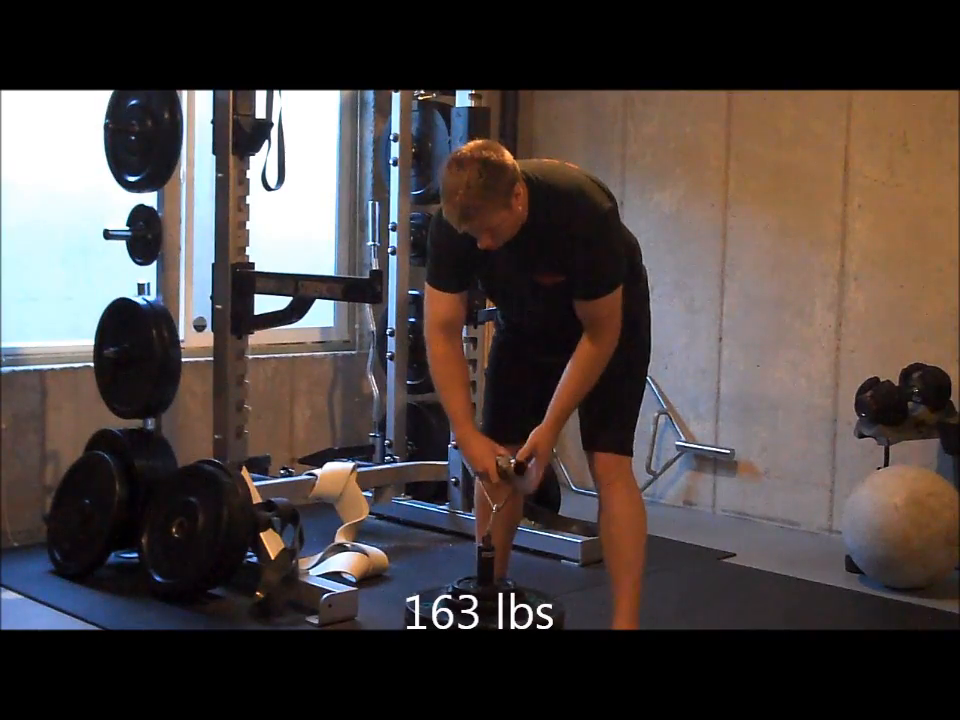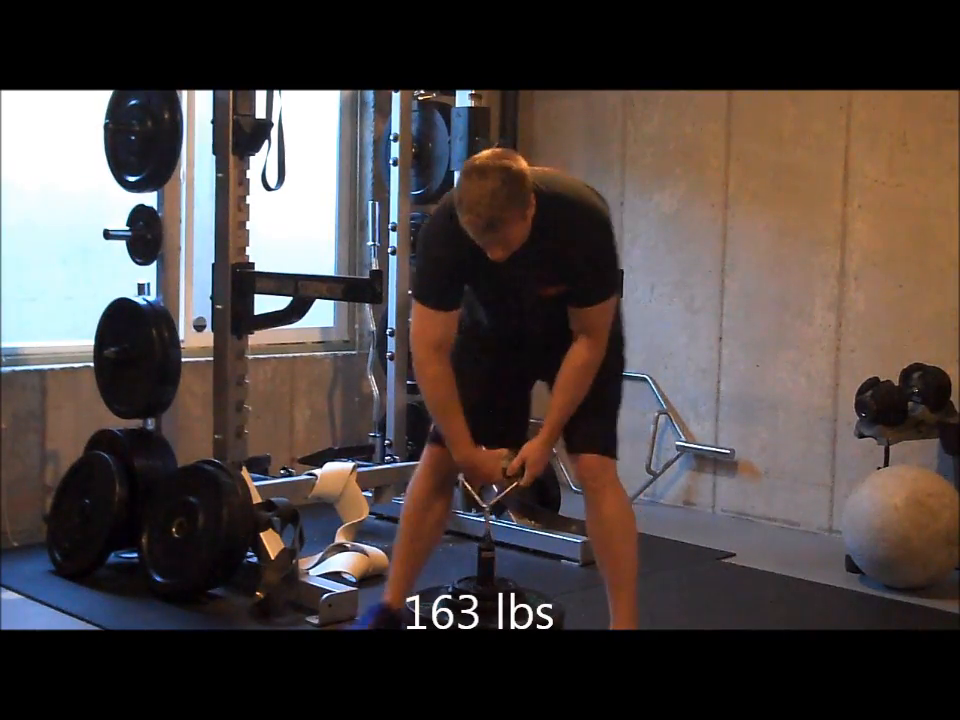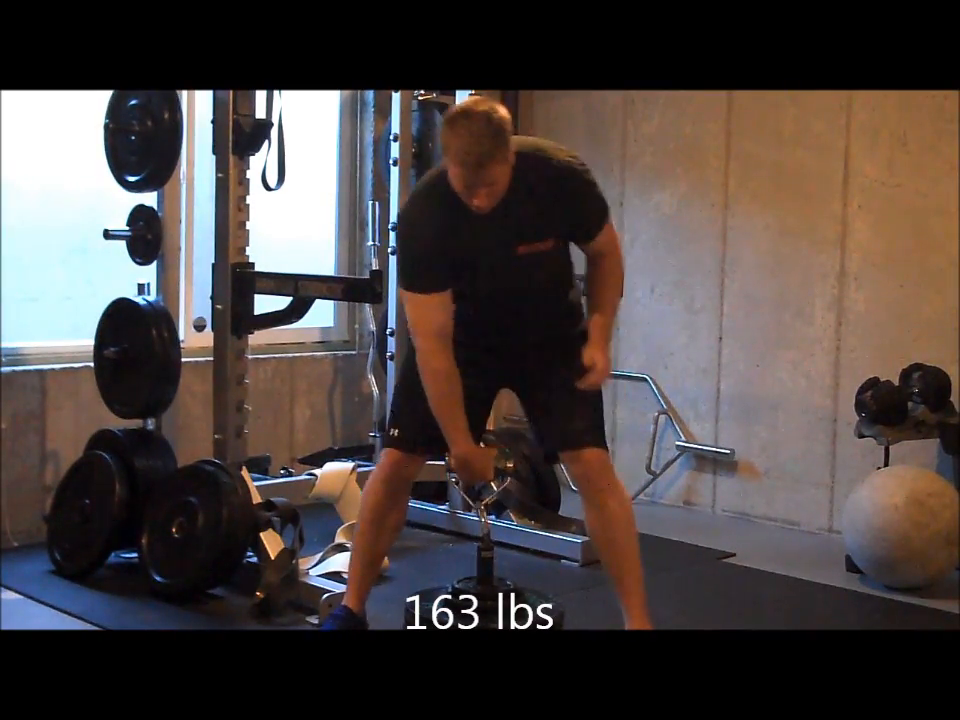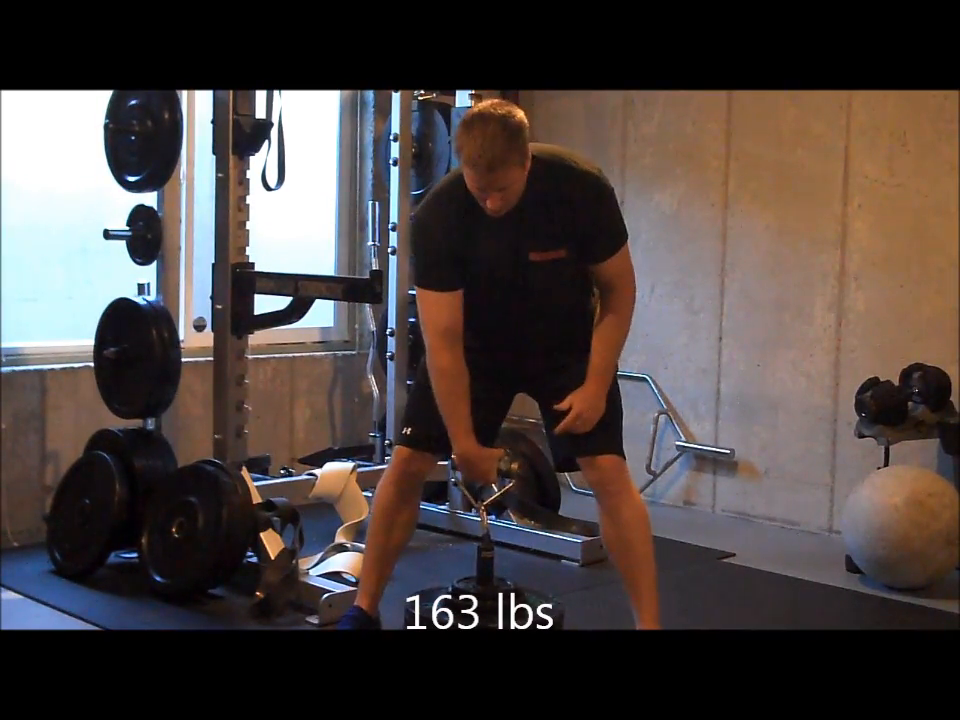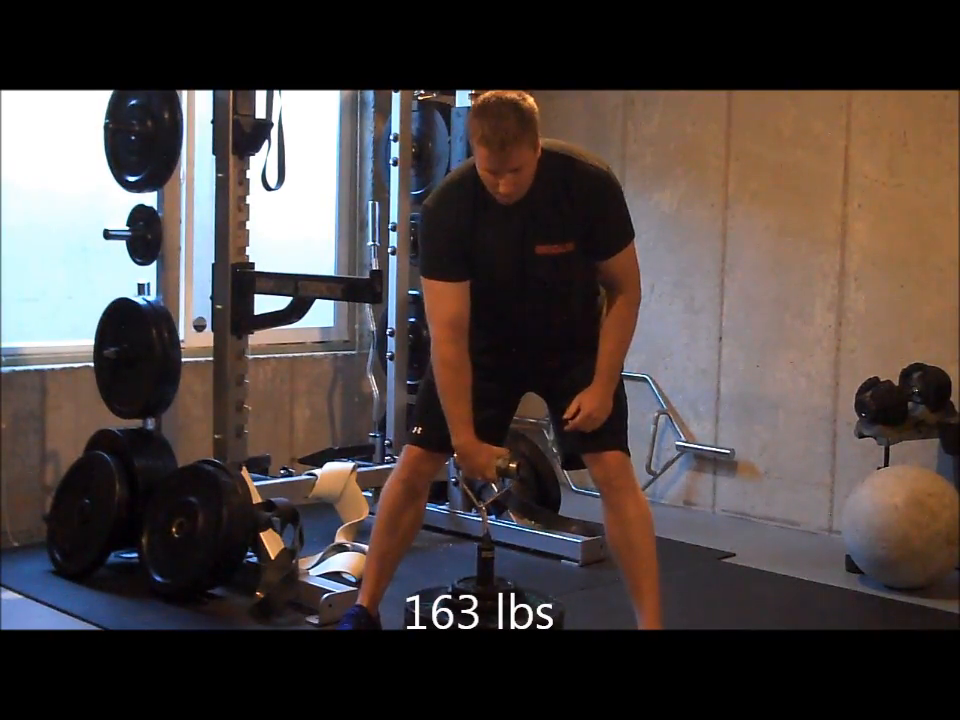
dt=1s
person 1, frame 1
left shoulder: (583, 212)
right shoulder: (451, 224)
left elbow: (601, 334)
right elbow: (442, 331)
left wrist: (550, 425)
right wrist: (467, 435)
left hip: (606, 321)
right hip: (524, 323)
left knee: (609, 465)
right knee: (496, 461)
left ankle: (626, 622)
person 1, frame 2
left shoulder: (580, 219)
right shoulder: (444, 233)
left elbow: (590, 339)
right elbow: (432, 352)
left wrist: (546, 436)
right wrist: (465, 451)
left hip: (579, 331)
right hip: (495, 331)
left knee: (594, 469)
right knee: (438, 458)
left ankle: (624, 624)
right ankle: (390, 609)
person 1, frame 3
left shoulder: (560, 176)
right shoulder: (422, 215)
left elbow: (605, 252)
right elbow: (433, 343)
left wrist: (600, 339)
right wrist: (461, 446)
left hip: (552, 337)
right hip: (464, 337)
left knee: (592, 466)
right knee: (396, 462)
left ankle: (639, 622)
right ankle: (350, 610)
person 1, frame 4
left shoulder: (581, 188)
right shoulder: (436, 216)
left elbow: (618, 290)
right elbow: (443, 341)
left wrist: (595, 385)
right wrist: (464, 444)
left hip: (566, 343)
right hip: (478, 343)
left knee: (607, 472)
right knee: (406, 463)
left ankle: (649, 623)
right ankle: (363, 610)
person 1, frame 5
left shoulder: (589, 184)
right shoulder: (446, 210)
left elbow: (624, 289)
right elbow: (448, 333)
left wrist: (602, 386)
right wrist: (463, 438)
left hip: (573, 345)
right hip: (485, 344)
left knee: (613, 470)
right knee: (415, 464)
left ankle: (651, 623)
right ankle: (364, 609)
